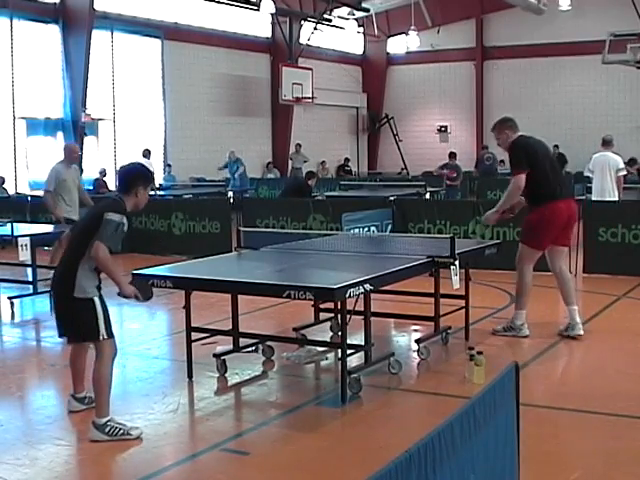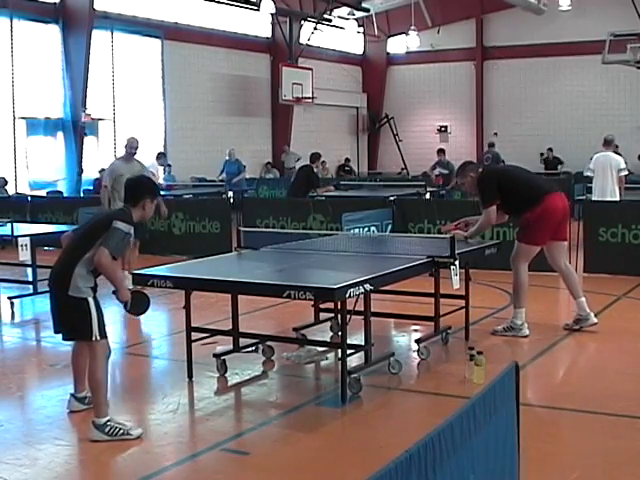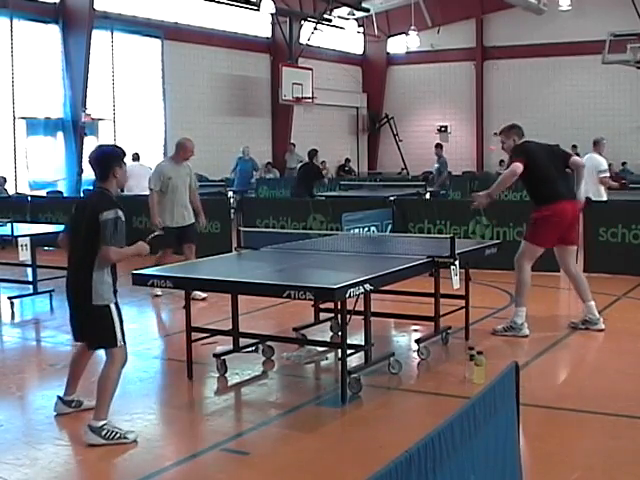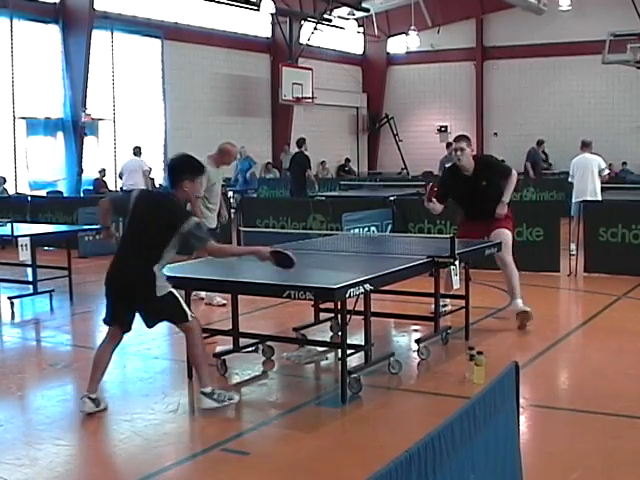
dt=1s
person 1, frame 1
left shoulder: (104, 207)
right shoulder: (117, 213)
left elbow: (70, 238)
right elbow: (99, 252)
right wrist: (122, 283)
left hip: (64, 281)
right hip: (81, 286)
left knee: (81, 340)
right knee: (106, 349)
left ankle: (79, 395)
right ankle: (102, 422)
person 1, frame 2
left shoulder: (110, 217)
right shoulder: (125, 223)
left elbow: (68, 238)
right elbow: (102, 258)
right wrist: (121, 288)
left hip: (61, 279)
right hip: (77, 286)
left knee: (83, 339)
right knee: (99, 349)
left ankle: (79, 395)
right ankle: (102, 423)
person 1, frame 3
left shoulder: (85, 202)
right shoulder: (111, 208)
left elbow: (64, 240)
right elbow: (110, 255)
right wrist: (136, 249)
left hip: (77, 285)
right hip: (98, 291)
left knee: (88, 344)
right knee: (117, 354)
left ankle: (67, 398)
right ankle: (98, 426)
person 1, frame 4
left shoulder: (141, 197)
right shoulder: (183, 217)
left elbow: (105, 205)
right elbow: (214, 250)
left wrist: (107, 228)
right wrist: (254, 251)
left hip: (117, 278)
right hip: (148, 282)
left knee: (114, 333)
right knee: (192, 328)
left ankle: (90, 396)
right ankle: (207, 391)
person 2, frame 1
left shoulder: (517, 146)
right shoulder: (536, 144)
left elbow: (518, 184)
left wrist: (497, 211)
right wrist: (517, 203)
left hip: (548, 210)
right hip: (567, 205)
left knee: (524, 263)
right knee: (559, 266)
left ankle: (518, 324)
right ankle: (574, 322)
person 2, frame 2
left shoulder: (485, 179)
right shoulder: (497, 175)
left elbow: (490, 220)
right elbow: (501, 216)
left wrist: (467, 235)
right wrist: (473, 220)
left hip: (543, 208)
right hip: (559, 202)
left knee: (519, 262)
right knee: (560, 263)
left ankle: (518, 323)
right ankle: (584, 314)
person 2, frame 3
left shoulder: (521, 150)
right shoulder: (549, 148)
left elbow: (514, 171)
right elbow: (580, 164)
left wrist: (489, 195)
right wrist: (577, 195)
left hip: (551, 210)
right hip: (570, 207)
left knee: (522, 261)
right knee: (569, 266)
left ankle: (519, 323)
right ankle: (593, 317)
person 2, frame 4
left shoulder: (488, 163)
right shoulder: (449, 176)
left elbow: (512, 175)
right elbow: (439, 206)
left wrist: (504, 202)
right wrist: (432, 205)
left hip: (498, 217)
right hip: (471, 220)
left knee: (504, 257)
left ankle: (518, 306)
person 3, frame 1
left shoulder: (75, 169)
right shoulder: (56, 170)
left elbow: (81, 192)
right elbow: (47, 194)
right wrist: (55, 213)
left hip: (73, 214)
right hip: (63, 215)
left knee: (61, 244)
person 3, frame 2
left shoulder: (140, 166)
right shoulder: (115, 166)
right elbow: (105, 188)
left wrist: (161, 204)
right wrist: (106, 210)
left knee: (135, 244)
left ankle: (128, 276)
right ankle: (124, 274)
person 3, frame 3
left shoulder: (188, 167)
right shoulder: (162, 168)
left elbow: (193, 192)
right elbow: (153, 193)
left wrist: (200, 213)
right wrist: (154, 216)
left hip: (188, 219)
right hip: (168, 221)
left knee: (190, 251)
right knee: (166, 253)
person 3, frame 4
left shoulder: (218, 167)
right shoulder: (204, 169)
right elbow: (195, 199)
left wrist: (223, 207)
left hip: (212, 220)
right hip: (202, 222)
left ankle: (198, 289)
right ankle: (209, 293)
